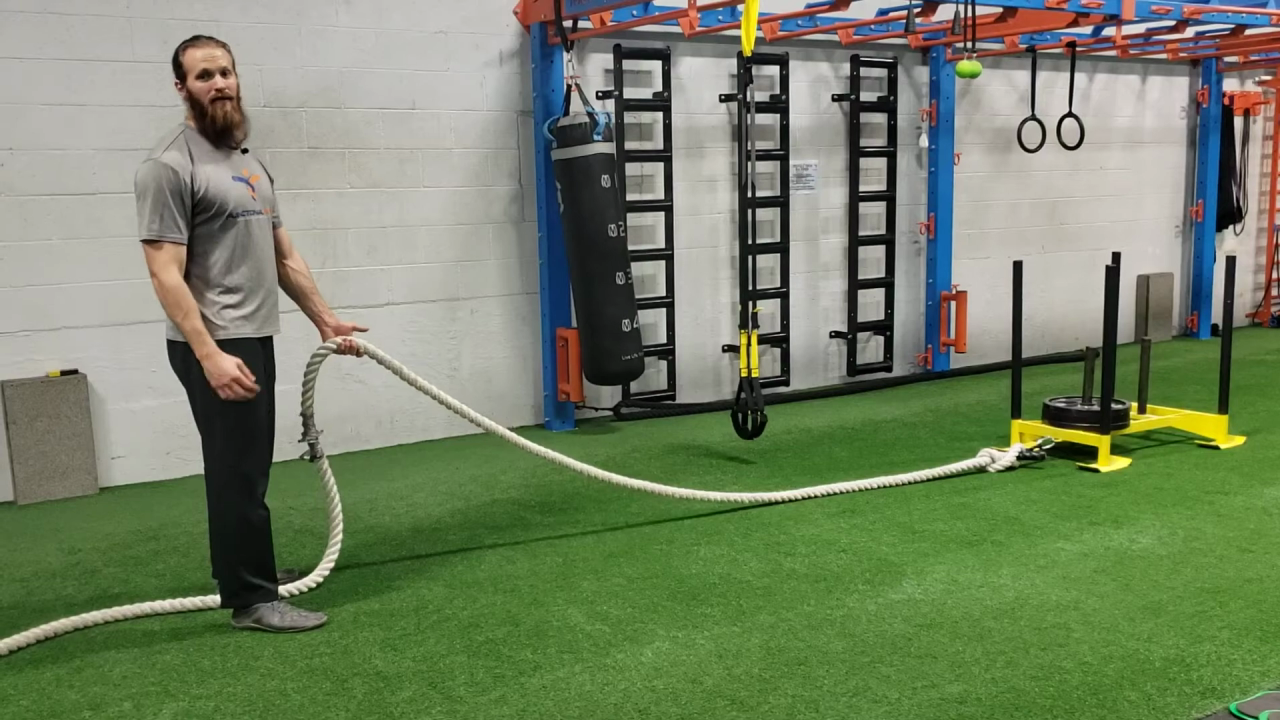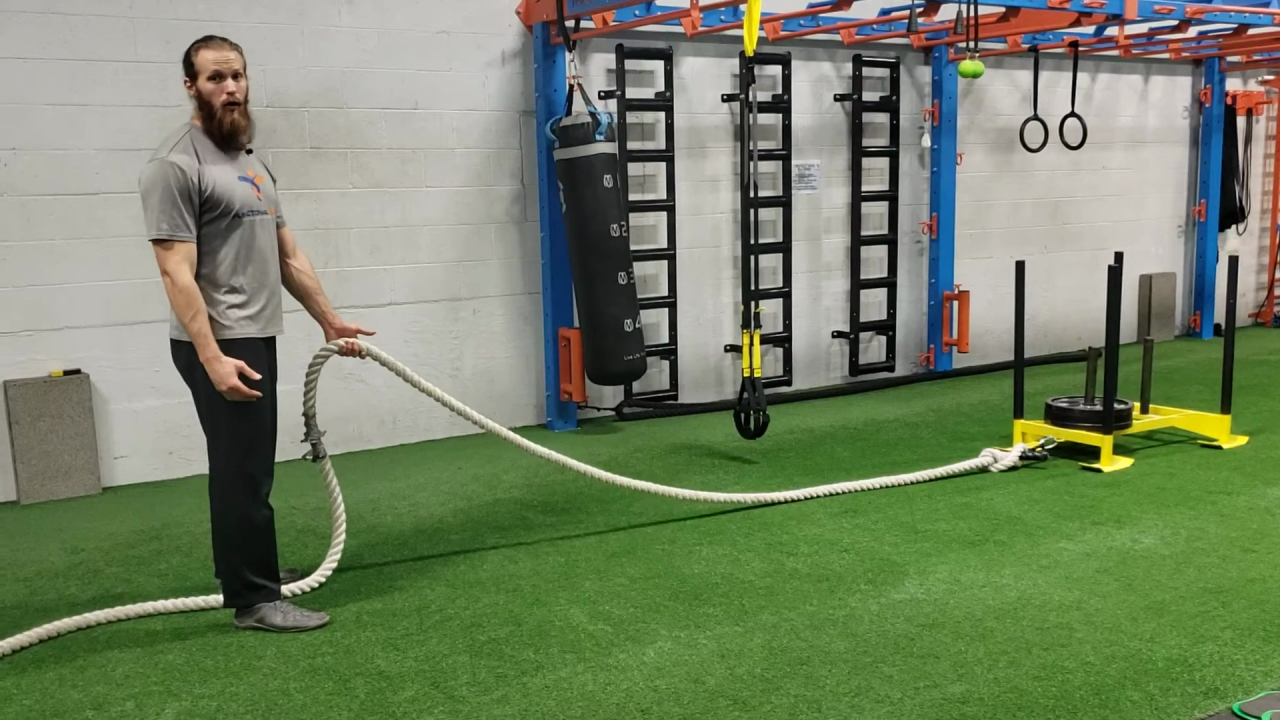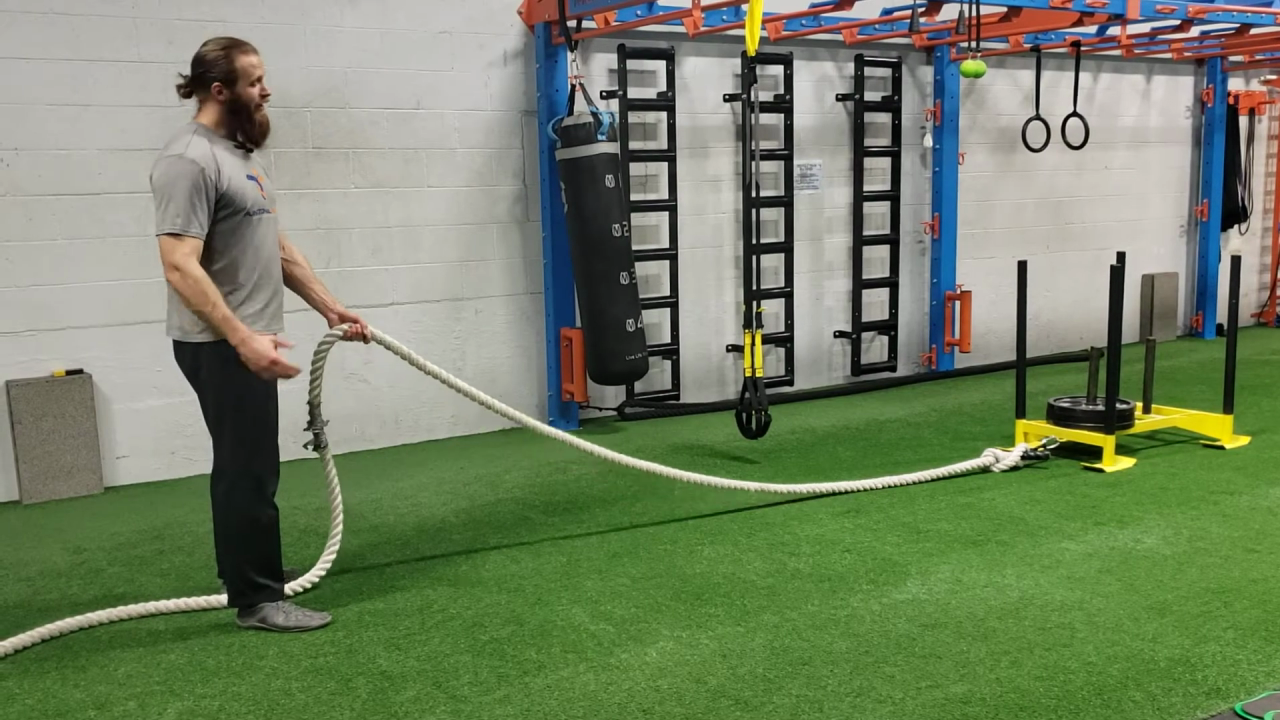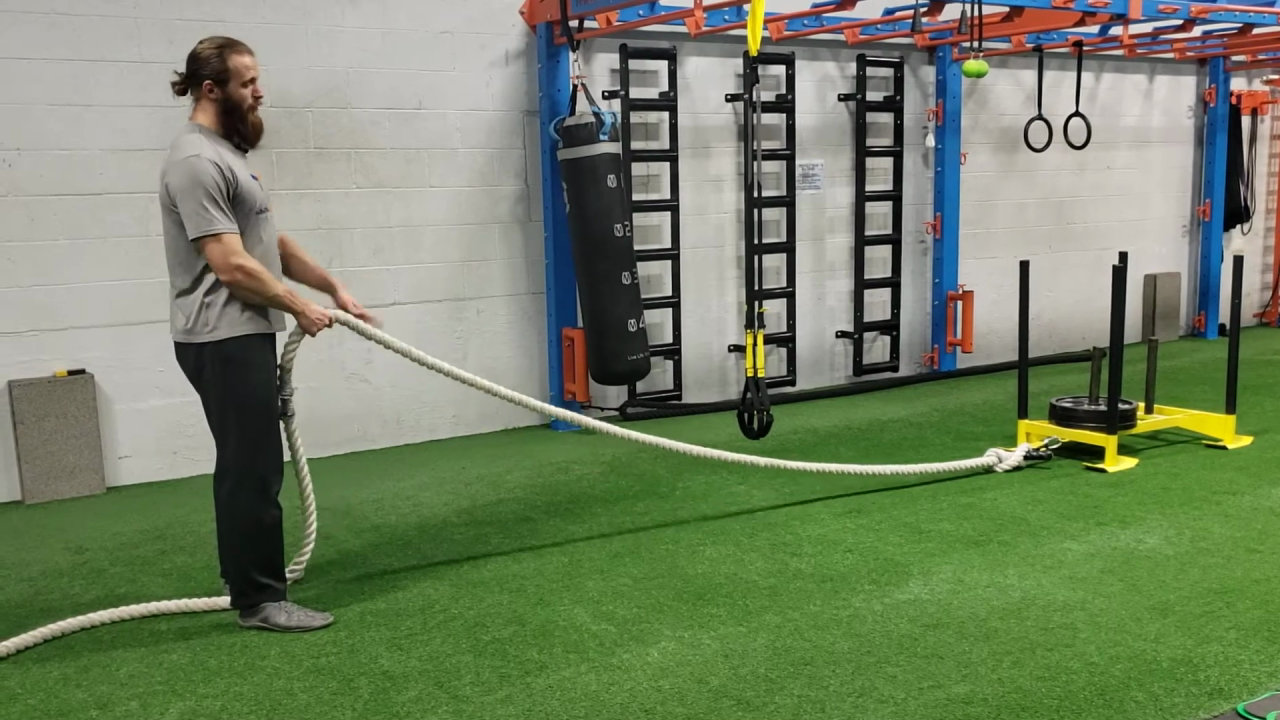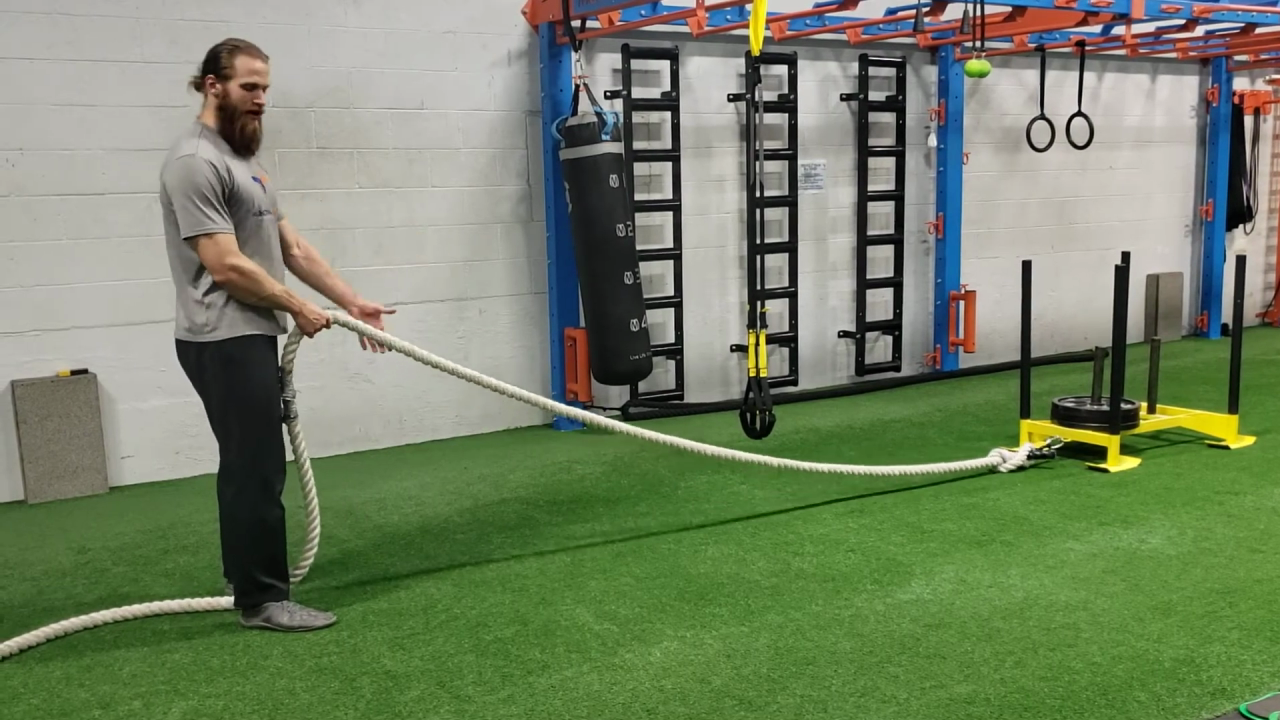
dt=0.7s
person 1, frame 1
left shoulder: (248, 160)
right shoulder: (171, 165)
left elbow: (284, 255)
right elbow: (166, 273)
left wrist: (325, 319)
right wrist: (209, 354)
left hip: (255, 337)
right hip: (215, 345)
left knee: (246, 465)
right knee: (239, 469)
left ankle: (241, 568)
right ankle: (252, 599)
person 1, frame 2
left shoulder: (252, 160)
right shoulder: (176, 165)
left elbow: (287, 255)
right elbow: (178, 272)
left wrist: (330, 319)
right wrist: (212, 357)
left hip: (257, 337)
right hip: (219, 344)
left knee: (245, 466)
right knee: (243, 469)
left ankle: (243, 568)
right ankle: (254, 599)
person 1, frame 3
left shoulder: (241, 155)
right shoulder: (188, 160)
left elbow: (280, 251)
right elbow: (181, 267)
left wrist: (330, 306)
right wrist: (244, 340)
left hip: (249, 336)
right hip: (222, 345)
left knee: (243, 463)
right knee: (250, 467)
left ankle: (244, 570)
right ankle: (257, 598)
person 1, frame 4
left shoulder: (225, 154)
right shoulder: (197, 162)
left elbow: (274, 244)
right elbow: (232, 266)
left wrist: (337, 290)
right wrist: (302, 310)
left hip: (239, 335)
right hip: (227, 338)
left knee: (241, 463)
right knee: (253, 467)
left ankle: (245, 575)
right ankle: (259, 597)
person 1, frame 5
left shoulder: (242, 160)
right shoulder: (195, 162)
left elbow: (292, 248)
right elbow: (226, 266)
left wrist: (350, 301)
right wrist: (297, 308)
left hip: (248, 336)
right hip: (225, 342)
left knee: (248, 465)
right knee: (255, 468)
left ankle: (245, 576)
right ankle: (261, 599)
